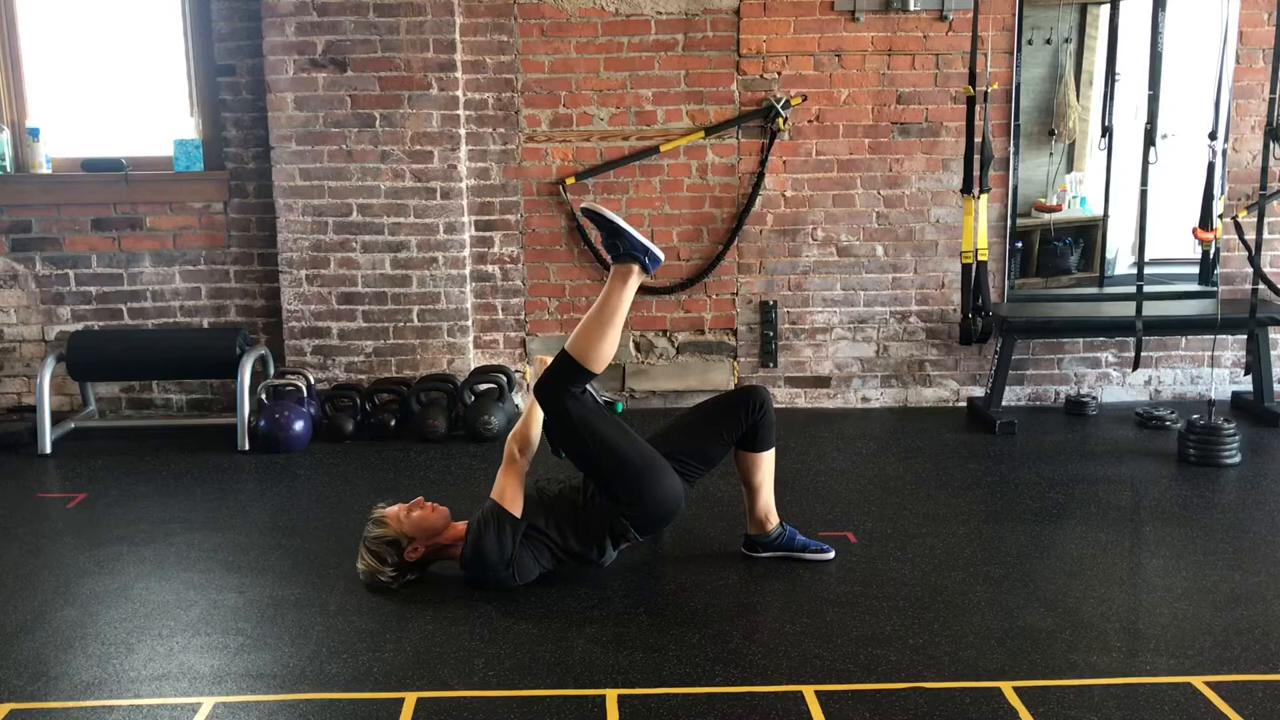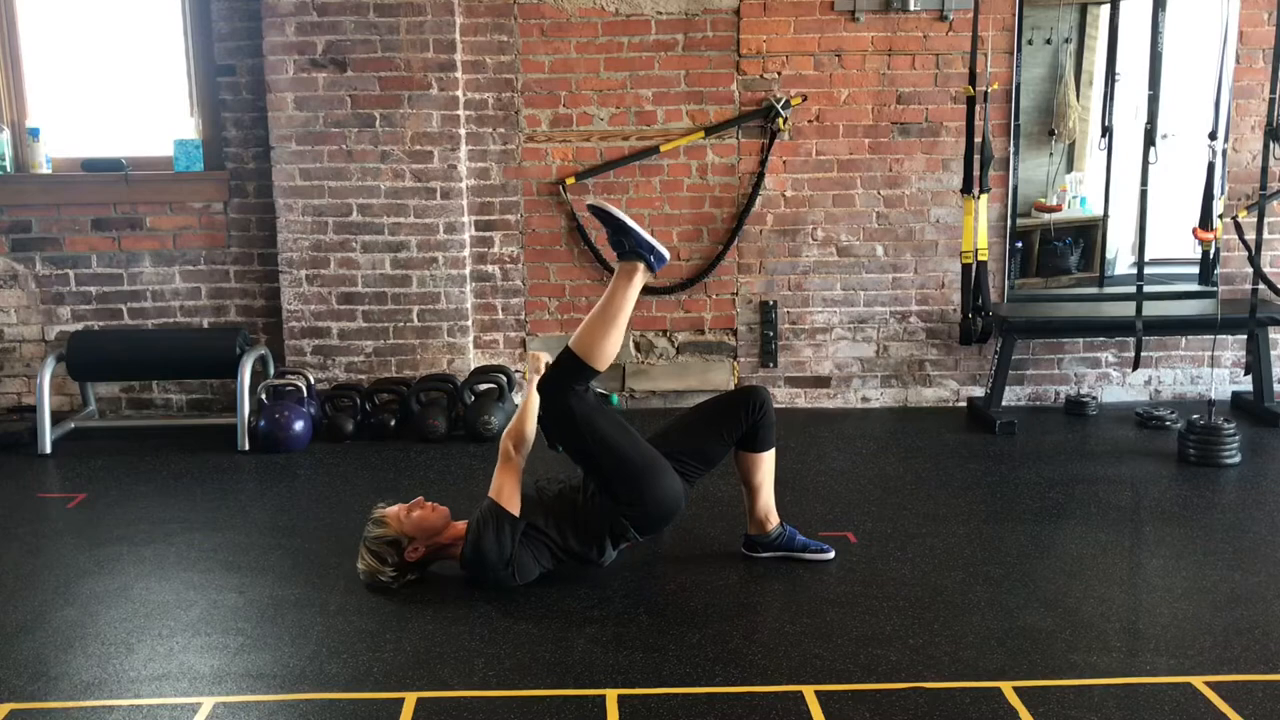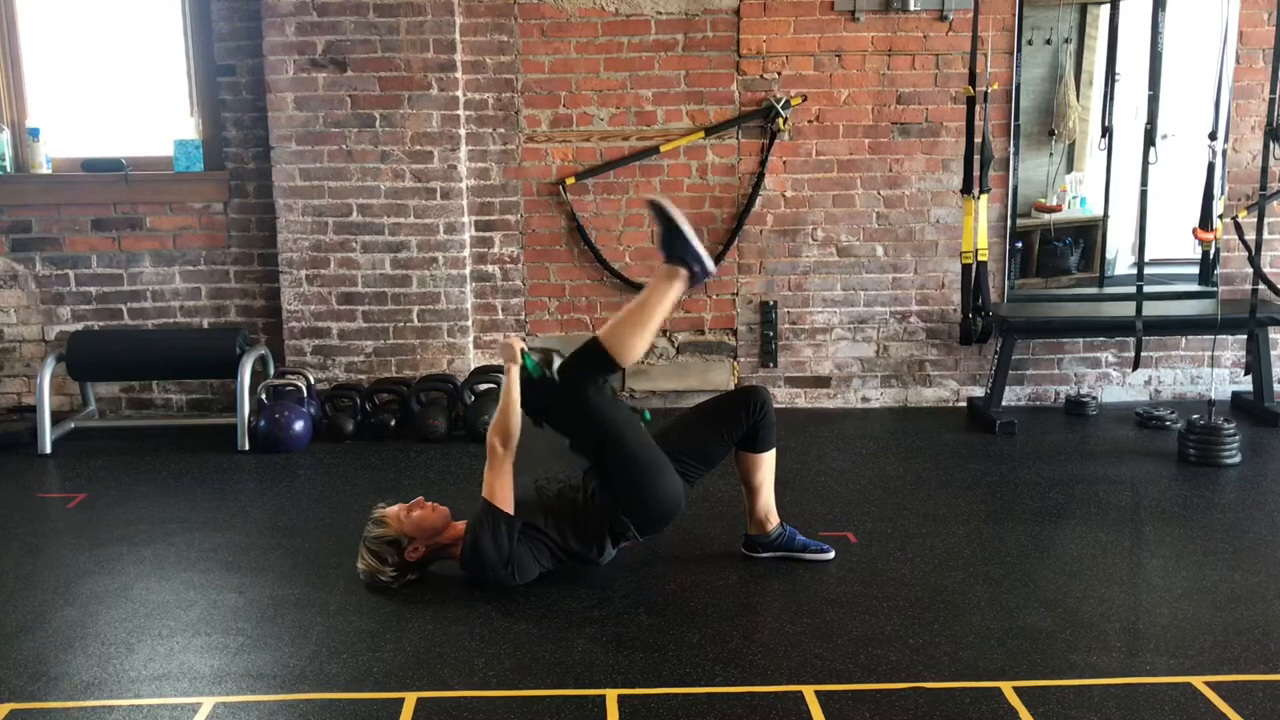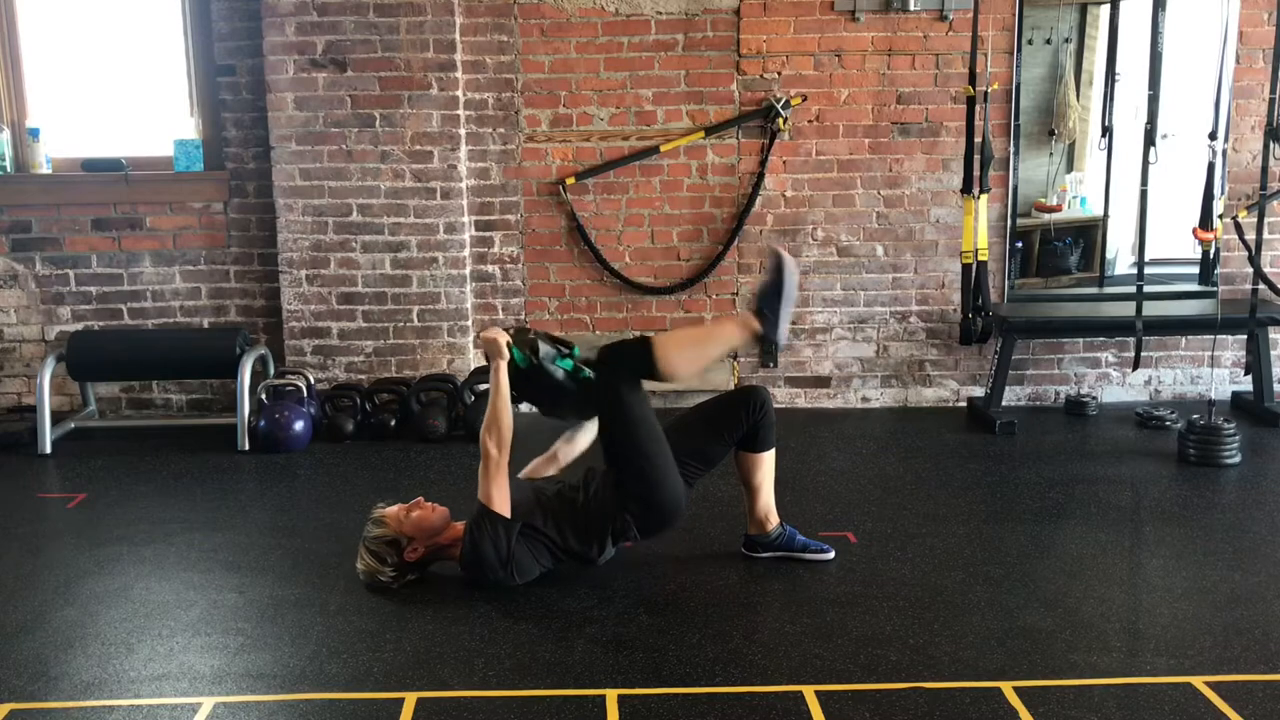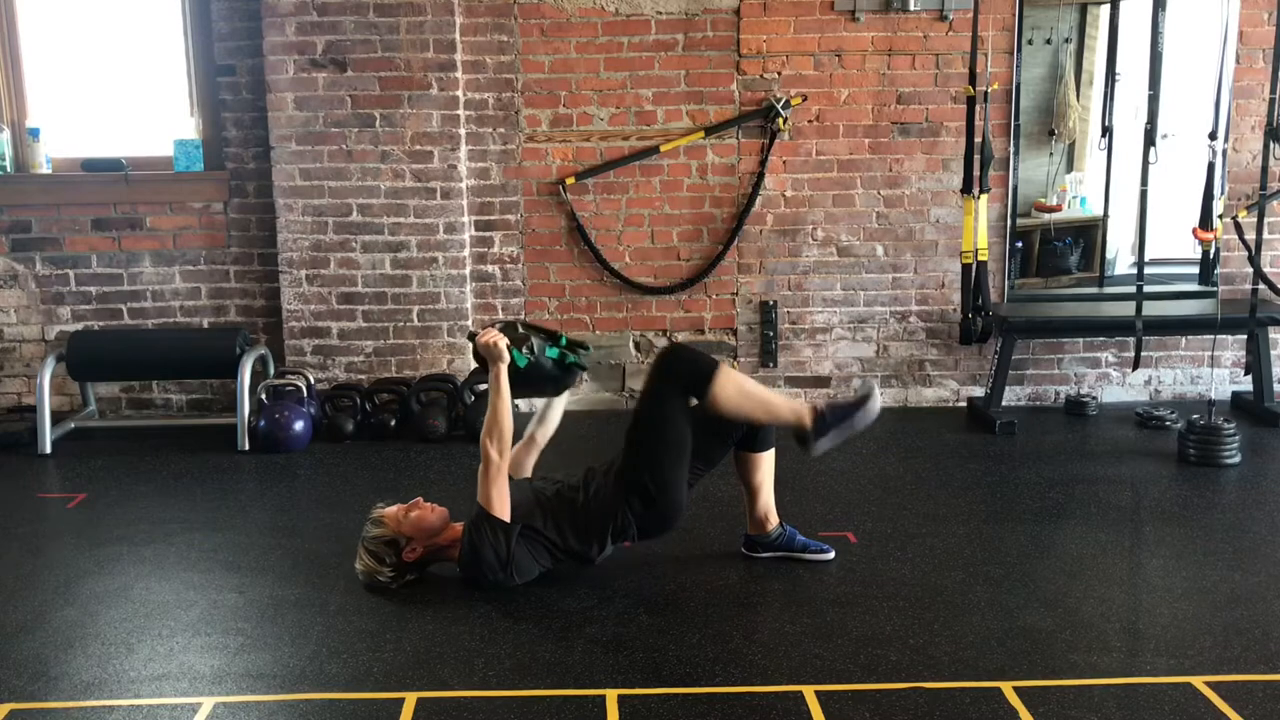
dt=0.2s
person 1, frame 1
left shoulder: (483, 533)
right shoulder: (484, 555)
right elbow: (518, 454)
right wrist: (543, 384)
left hip: (647, 489)
right hip: (645, 498)
left knee: (751, 403)
right knee: (557, 389)
left ankle: (766, 532)
right ankle: (629, 269)
person 1, frame 2
left shoulder: (482, 536)
right shoulder: (484, 554)
right elbow: (513, 451)
right wrist: (535, 380)
left hip: (646, 488)
right hip: (644, 499)
left knee: (751, 402)
right knee: (558, 388)
left ankle: (766, 532)
right ankle: (634, 268)
person 1, frame 3
left shoulder: (482, 537)
right shoulder: (484, 555)
right elbow: (500, 451)
right wrist: (513, 370)
left hip: (644, 489)
right hip: (642, 501)
left knee: (751, 403)
right knee: (577, 375)
left ankle: (766, 532)
right ankle: (677, 273)
person 1, frame 4
left shoulder: (479, 542)
right shoulder: (485, 559)
left elbow: (549, 463)
right elbow: (495, 452)
left wrist: (596, 415)
right wrist: (499, 367)
left hip: (628, 488)
right hip: (642, 503)
left knee: (750, 401)
right knee: (616, 362)
left ankle: (767, 533)
right ankle: (757, 323)
person 1, frame 5
left shoulder: (479, 531)
right shoulder: (483, 558)
left elbow: (529, 446)
right elbow: (493, 459)
right wrist: (498, 368)
left hip: (618, 486)
right hip: (641, 502)
left knee: (748, 404)
right knee: (677, 363)
left ankle: (766, 532)
right ankle: (811, 420)
